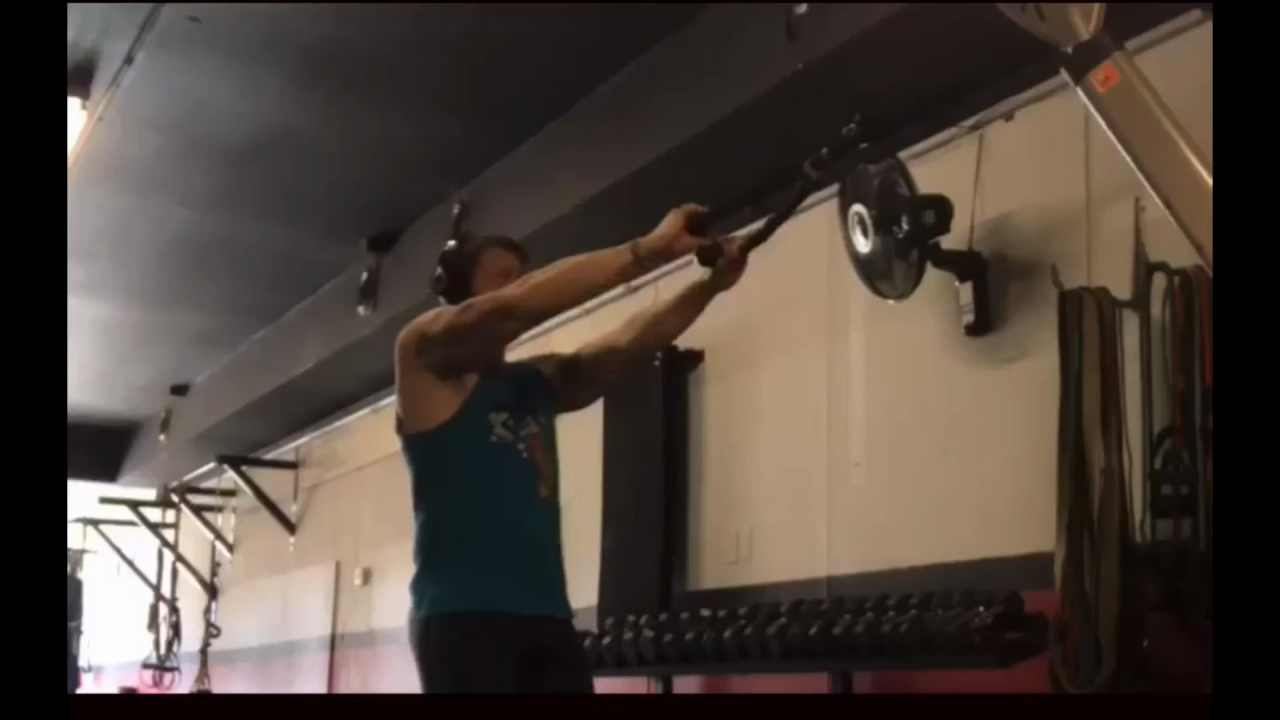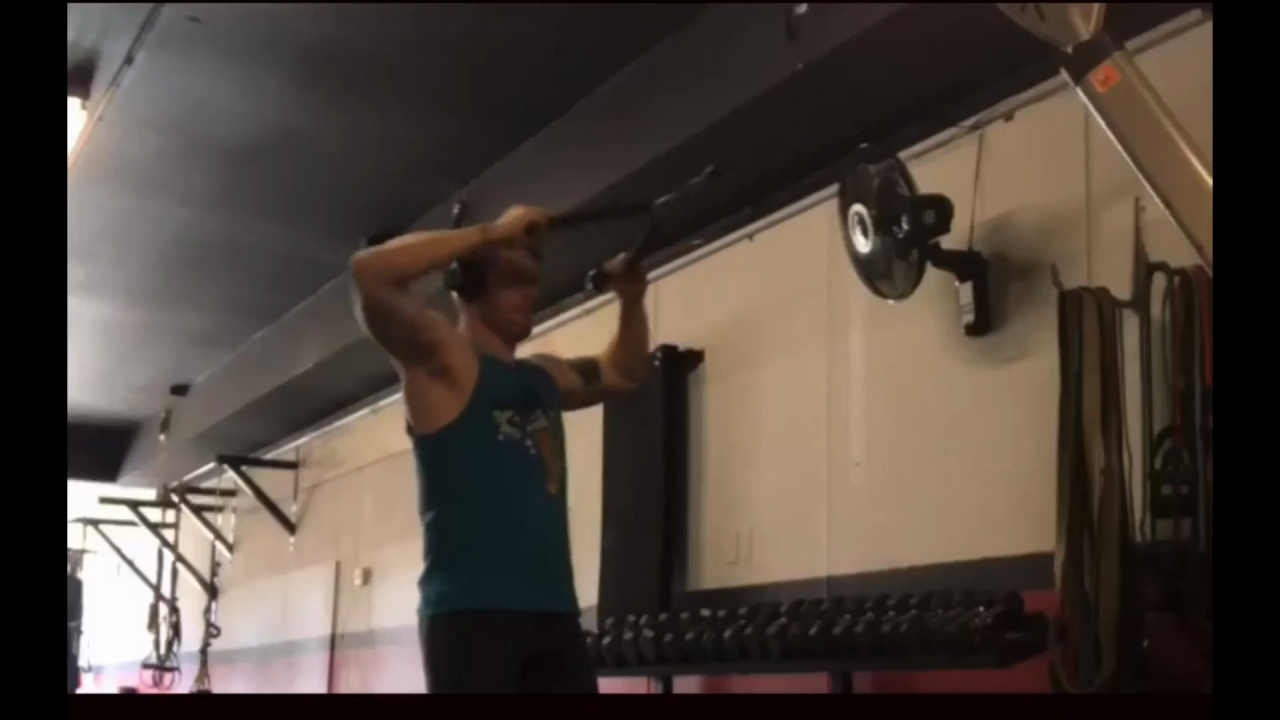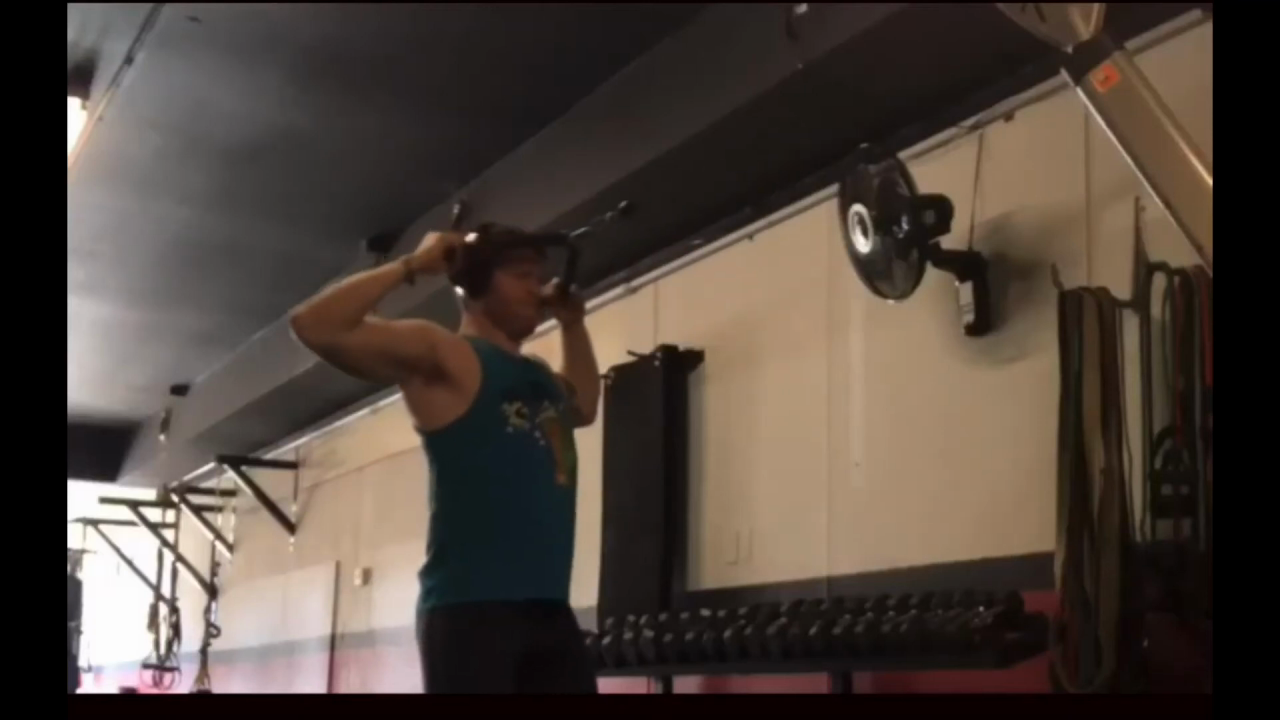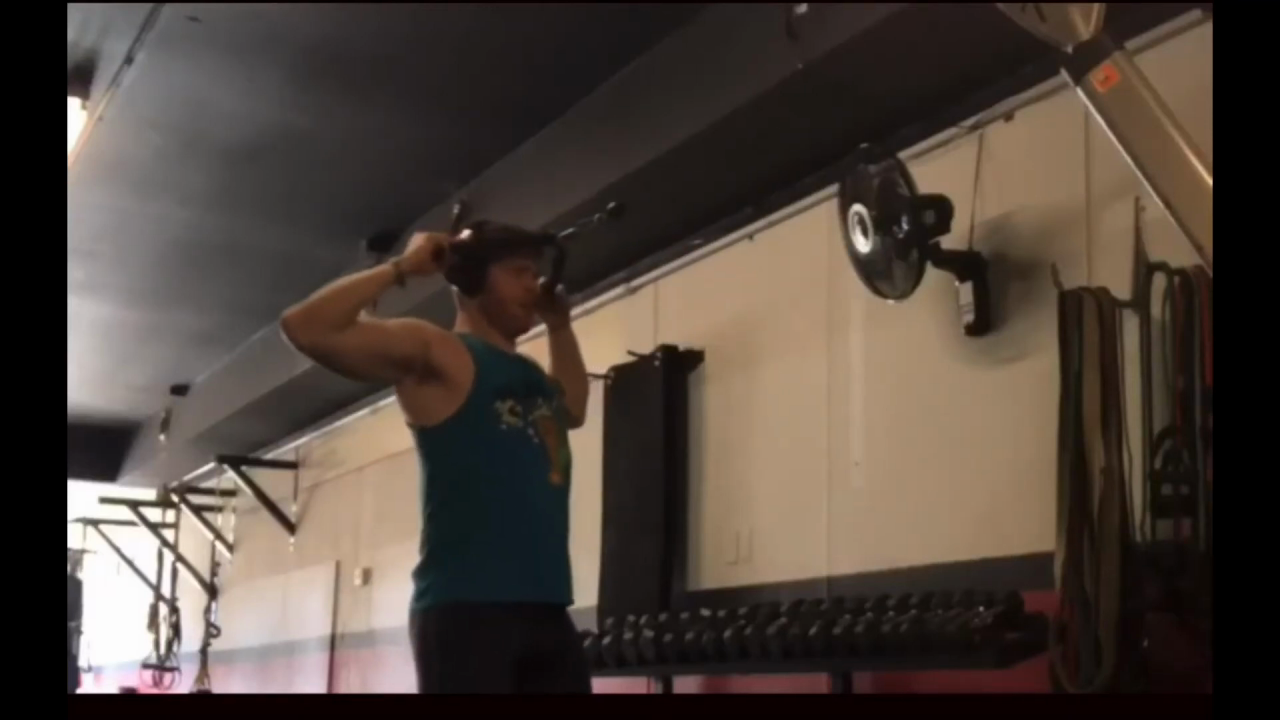
dt=0.5s
person 1, frame 1
left shoulder: (538, 381)
right shoulder: (429, 351)
left elbow: (632, 341)
right elbow: (518, 305)
left wrist: (712, 283)
right wrist: (645, 249)
left hip: (544, 613)
right hip: (462, 613)
person 1, frame 2
left shoulder: (543, 375)
right shoulder: (441, 358)
left elbow: (625, 371)
right elbow: (370, 272)
left wrist: (631, 298)
right wrist: (491, 234)
left hip: (551, 611)
right hip: (472, 610)
person 1, frame 3
left shoulder: (537, 376)
right shoulder: (440, 354)
left elbow: (584, 405)
right elbow: (315, 325)
left wrist: (572, 322)
right wrist: (414, 264)
left hip: (548, 608)
right hip: (471, 606)
person 1, frame 4
left shoulder: (529, 374)
right shoulder: (434, 352)
left elbow: (573, 407)
right elbow: (305, 327)
left wrist: (558, 323)
right wrist: (404, 266)
left hip: (544, 610)
right hip: (465, 607)
